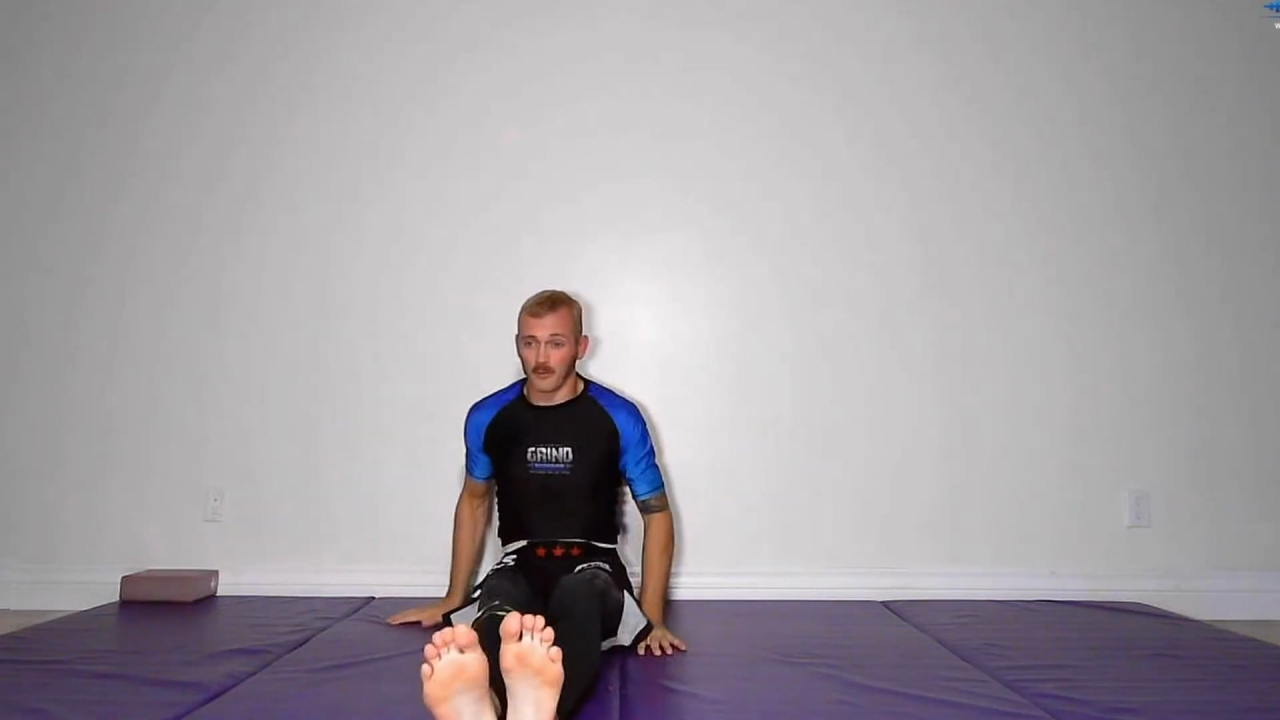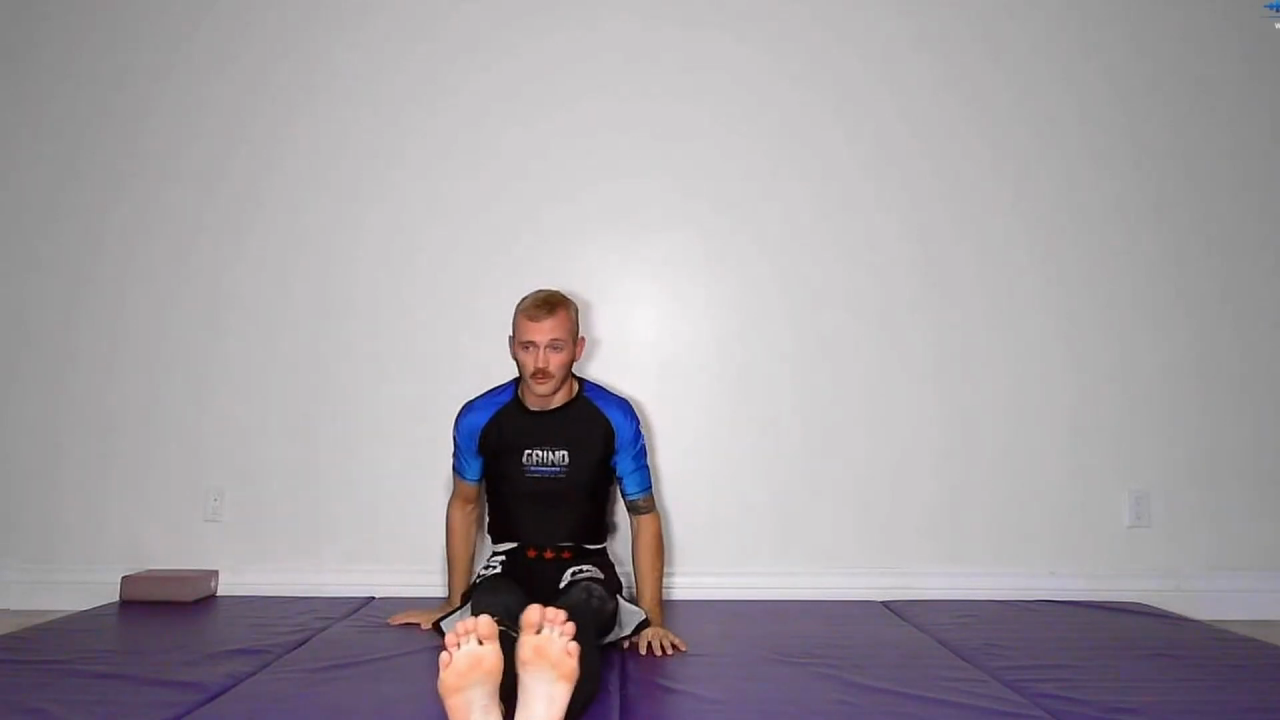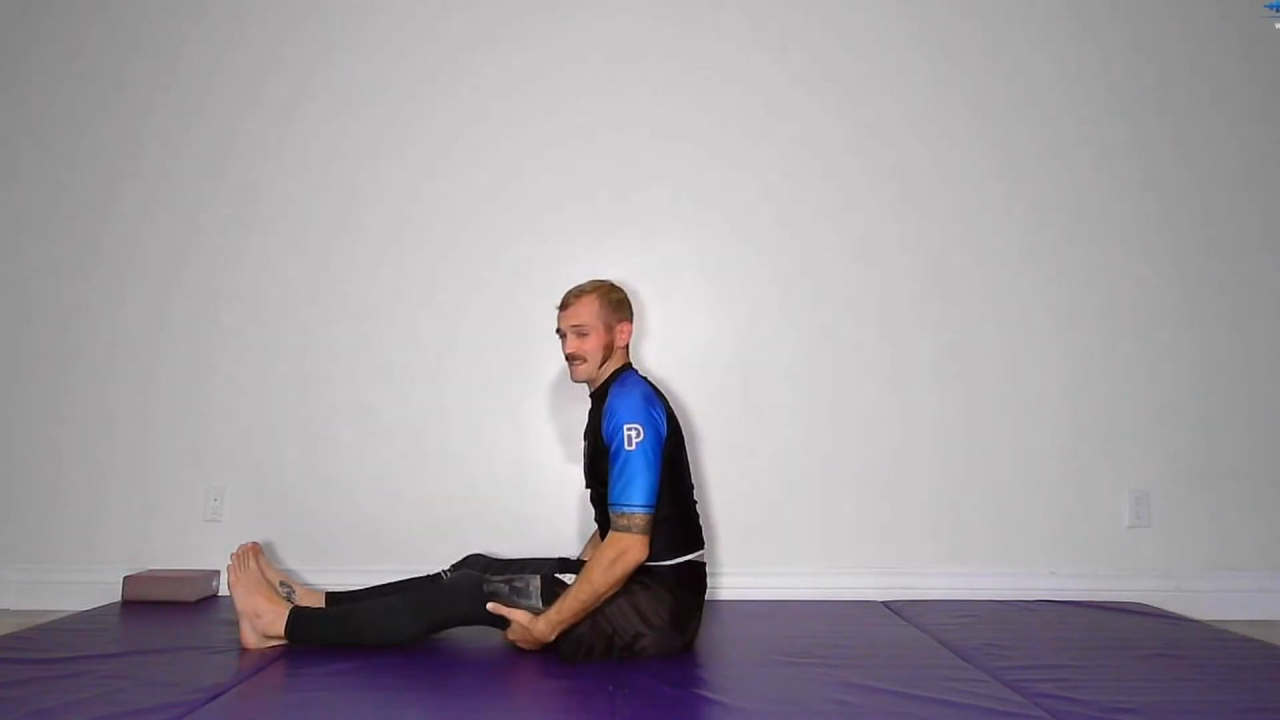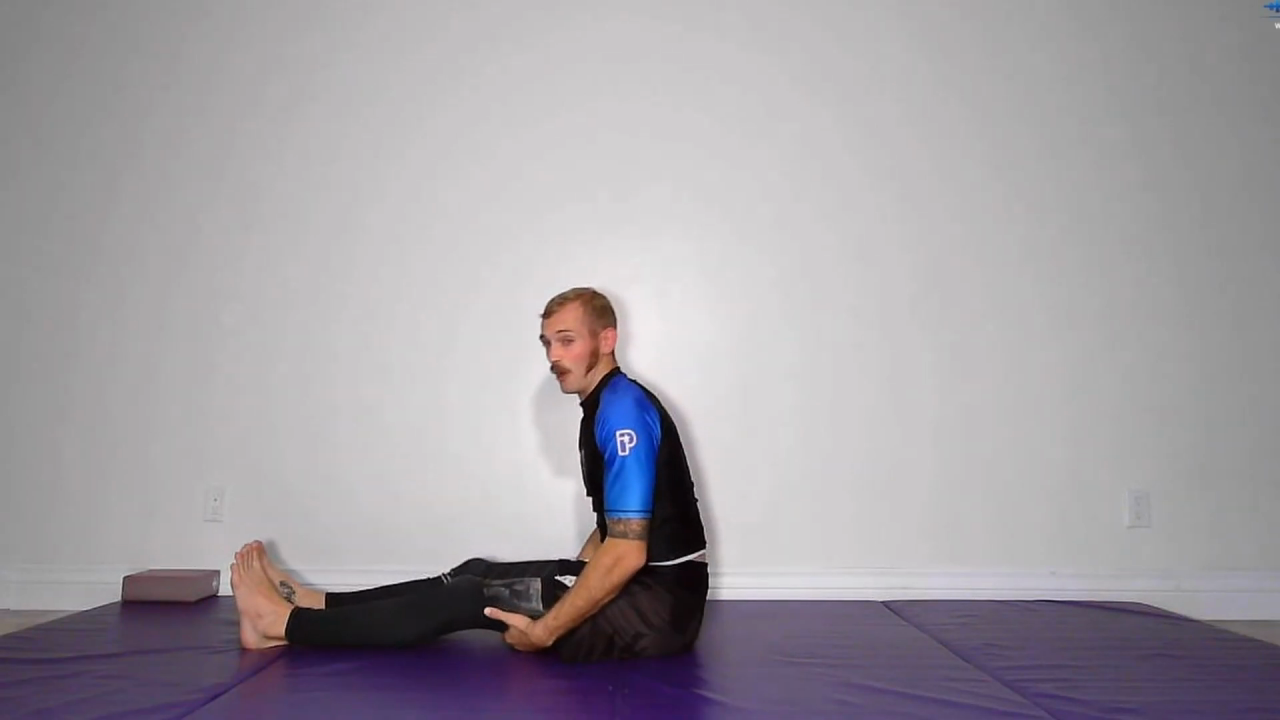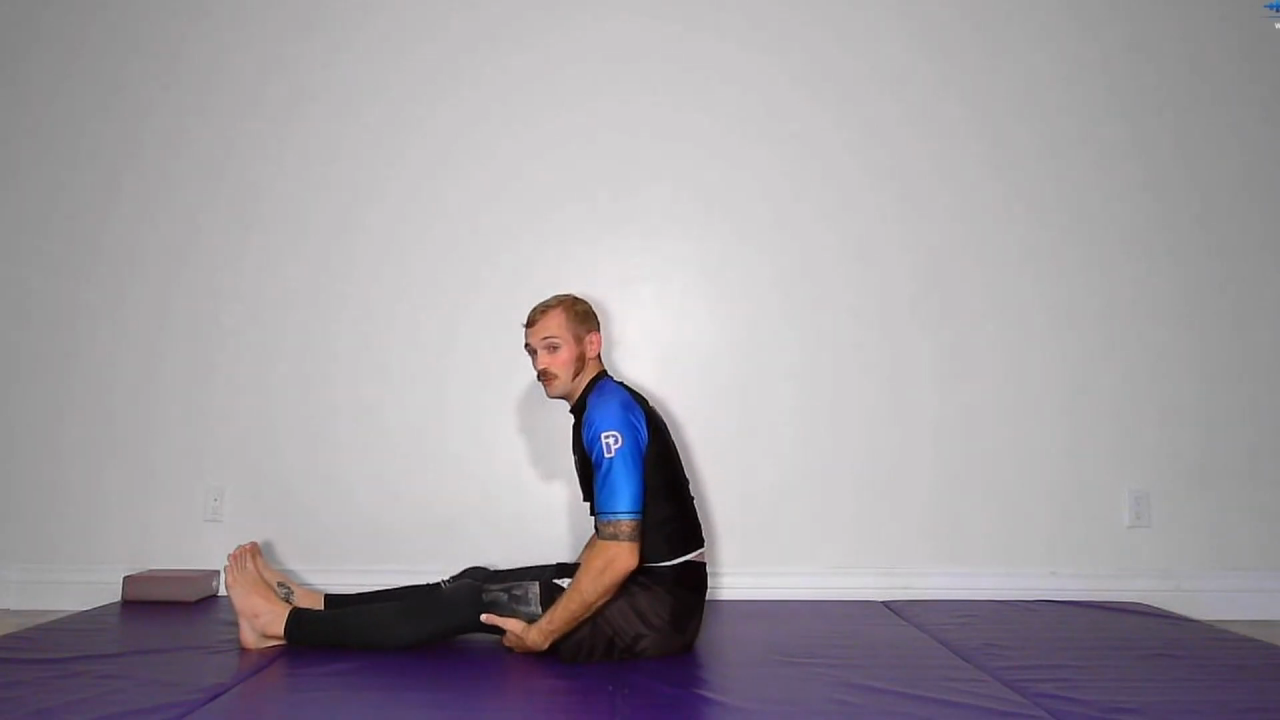
dt=0.4s
person 1, frame 1
left shoulder: (619, 417)
right shoulder: (488, 417)
left elbow: (656, 514)
right elbow: (474, 502)
left wrist: (652, 617)
right wrist: (454, 599)
left hip: (592, 567)
right hip: (519, 566)
left knee: (577, 596)
right knee: (499, 612)
person 1, frame 2
left shoulder: (613, 417)
right shoulder: (479, 418)
left elbow: (644, 515)
right elbow: (464, 505)
left wrist: (652, 618)
right wrist: (454, 603)
left hip: (583, 567)
right hip: (511, 568)
left knee: (579, 611)
right knee: (496, 617)
person 1, frame 3
left shoulder: (629, 403)
right shoulder: (614, 400)
left elbow: (630, 546)
left wrist: (547, 625)
right wrist: (565, 584)
left hip: (656, 605)
right hip: (641, 590)
left knee: (468, 593)
right knee: (477, 570)
left ankle: (283, 623)
right ankle: (317, 605)
person 1, frame 4
left shoulder: (622, 409)
right shoulder: (605, 406)
left elbow: (627, 552)
left wrist: (544, 630)
right wrist: (563, 583)
left hip: (657, 606)
right hip: (644, 592)
left knee: (469, 596)
right knee: (476, 573)
left ankle: (284, 624)
right ankle: (315, 607)
person 1, frame 5
left shoulder: (608, 411)
right shoulder: (600, 408)
left elbow: (619, 555)
left wrist: (540, 633)
right wrist: (560, 587)
left hip: (656, 606)
right hip: (647, 591)
left knee: (469, 602)
right knee: (475, 580)
left ankle: (283, 623)
right ankle: (313, 608)
